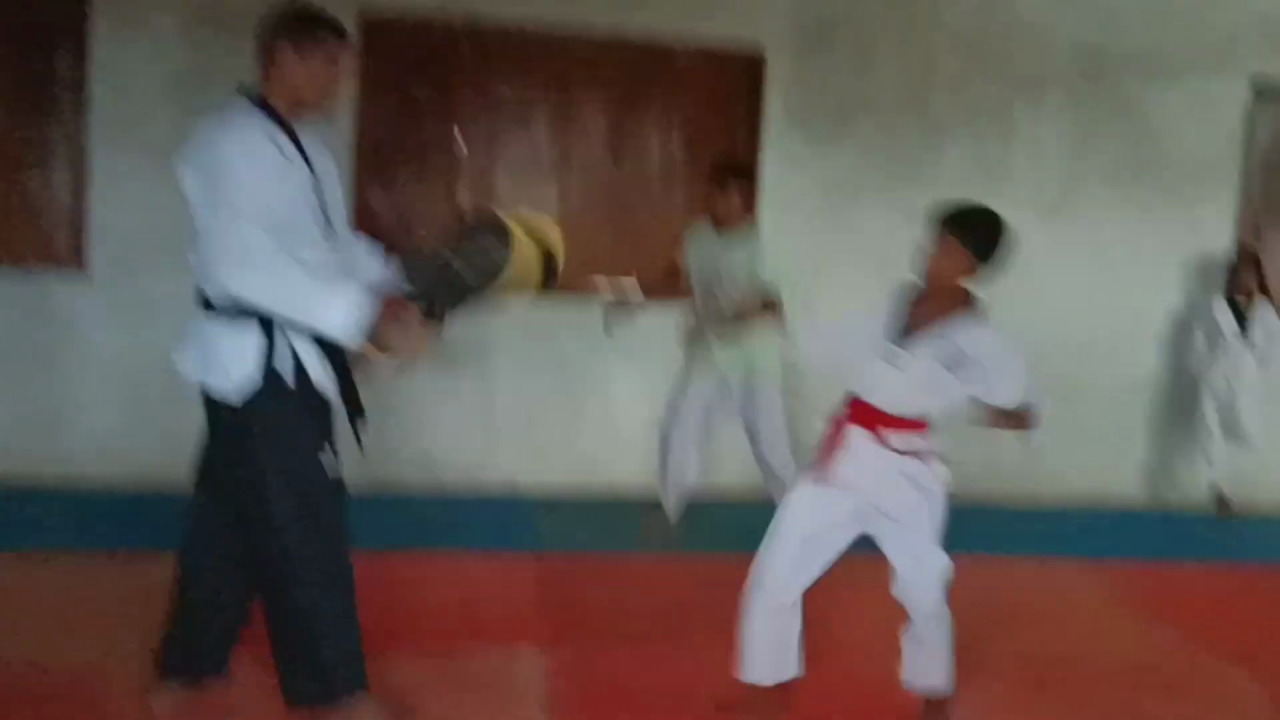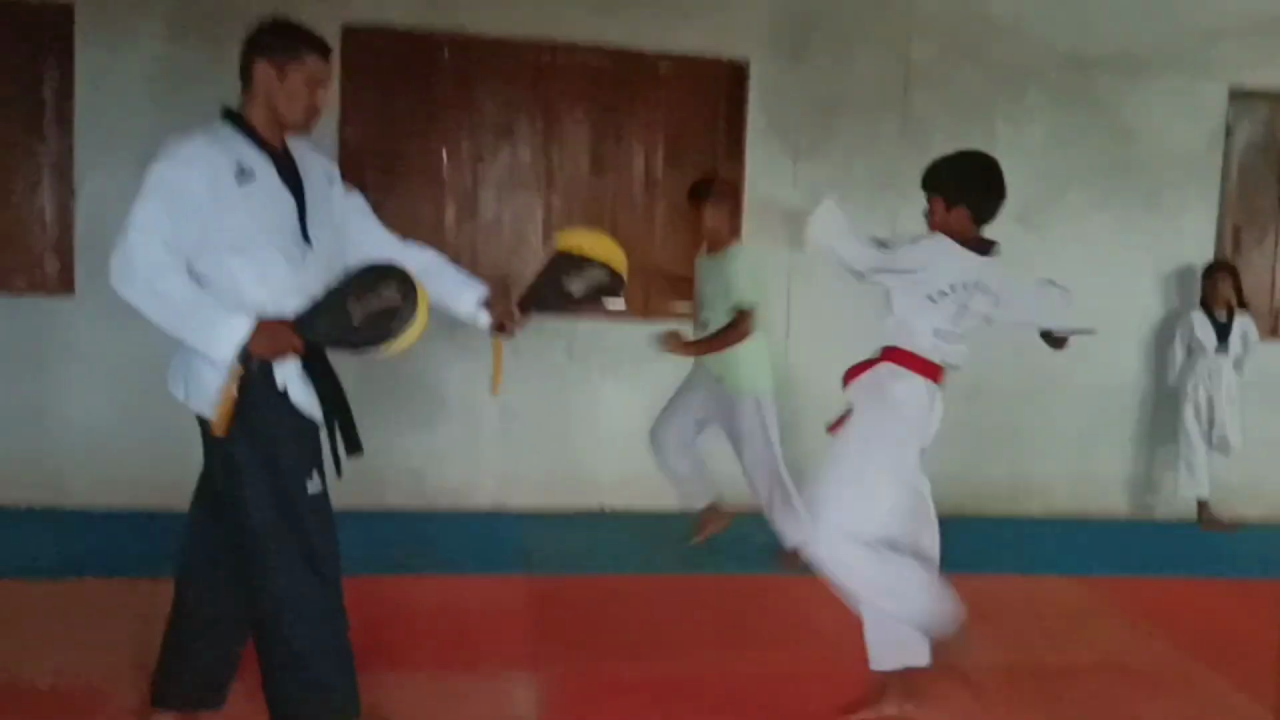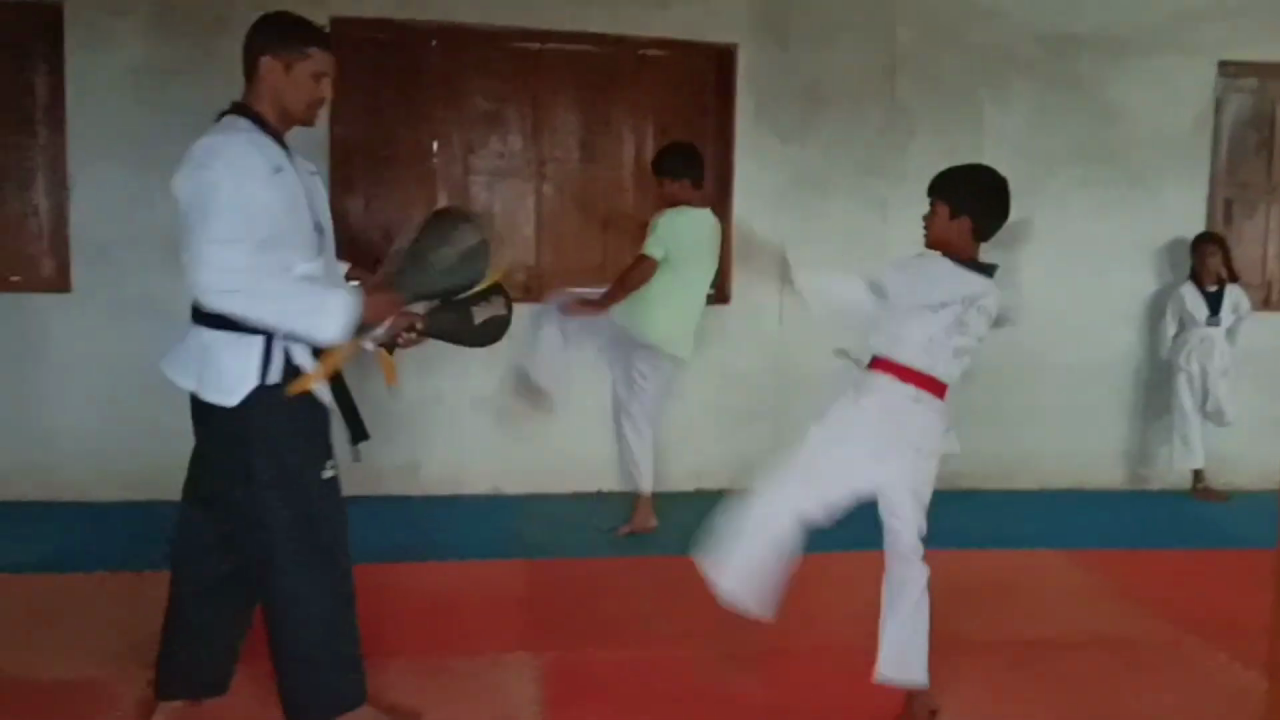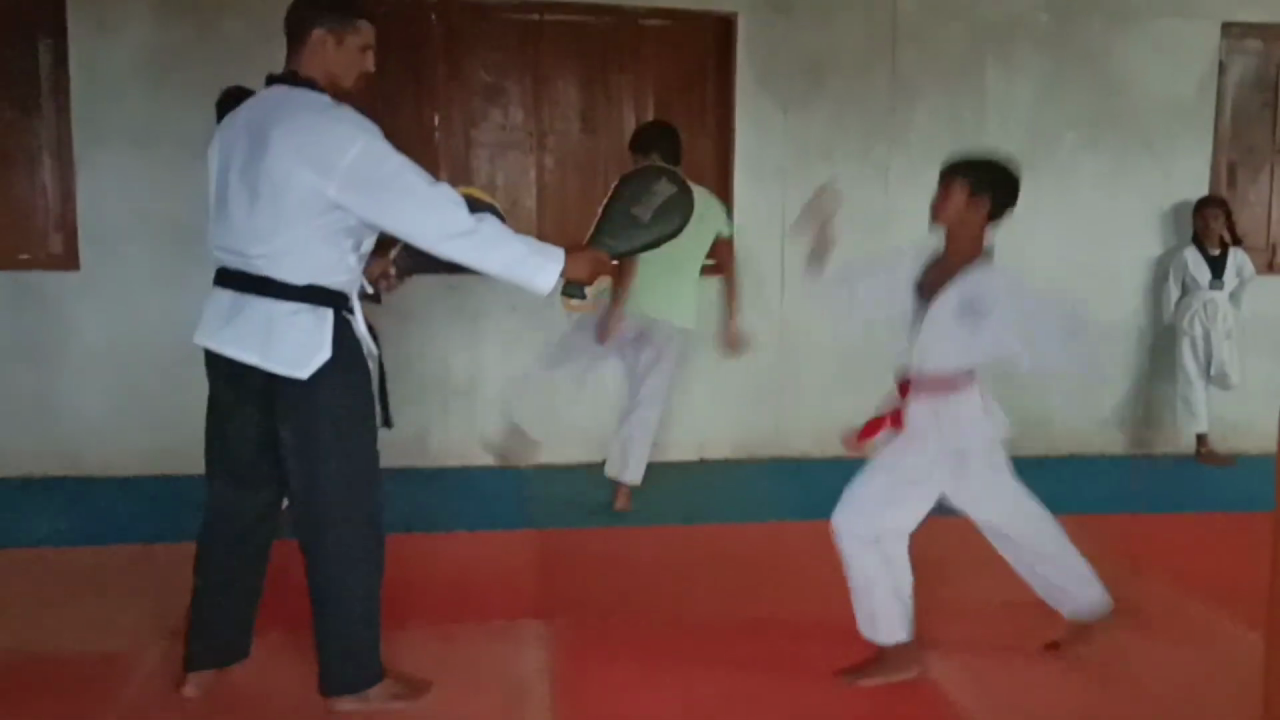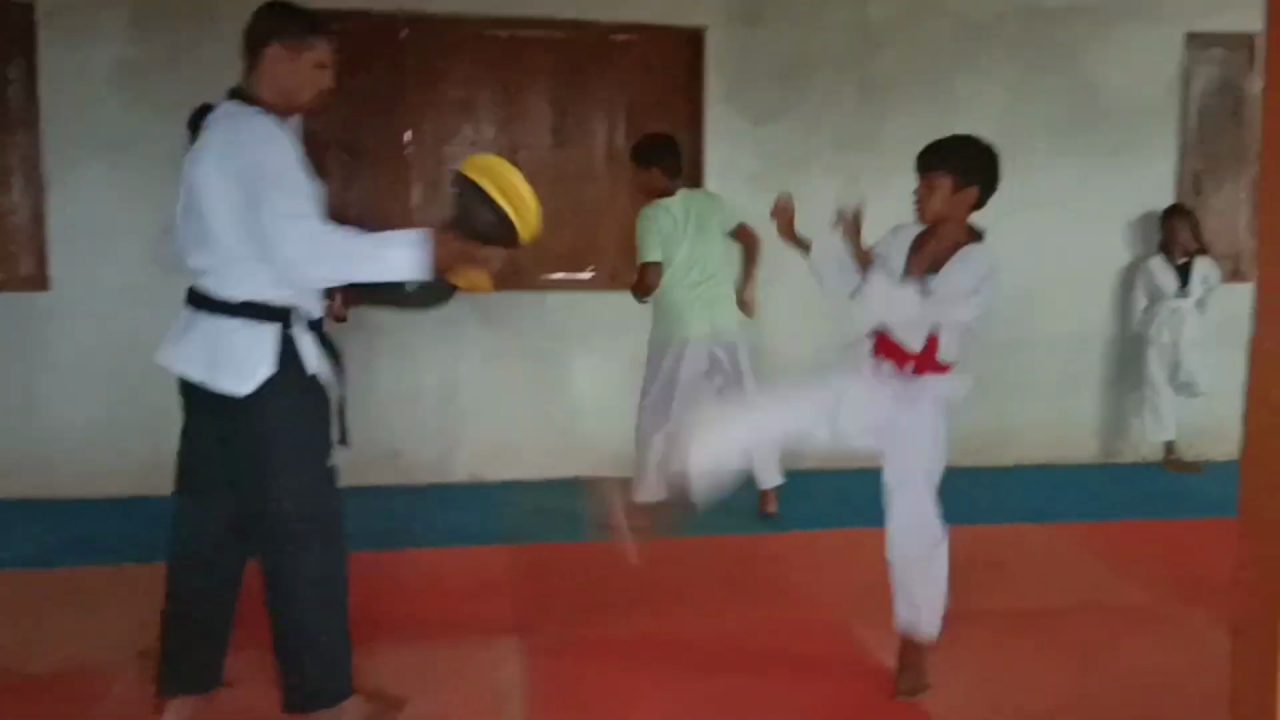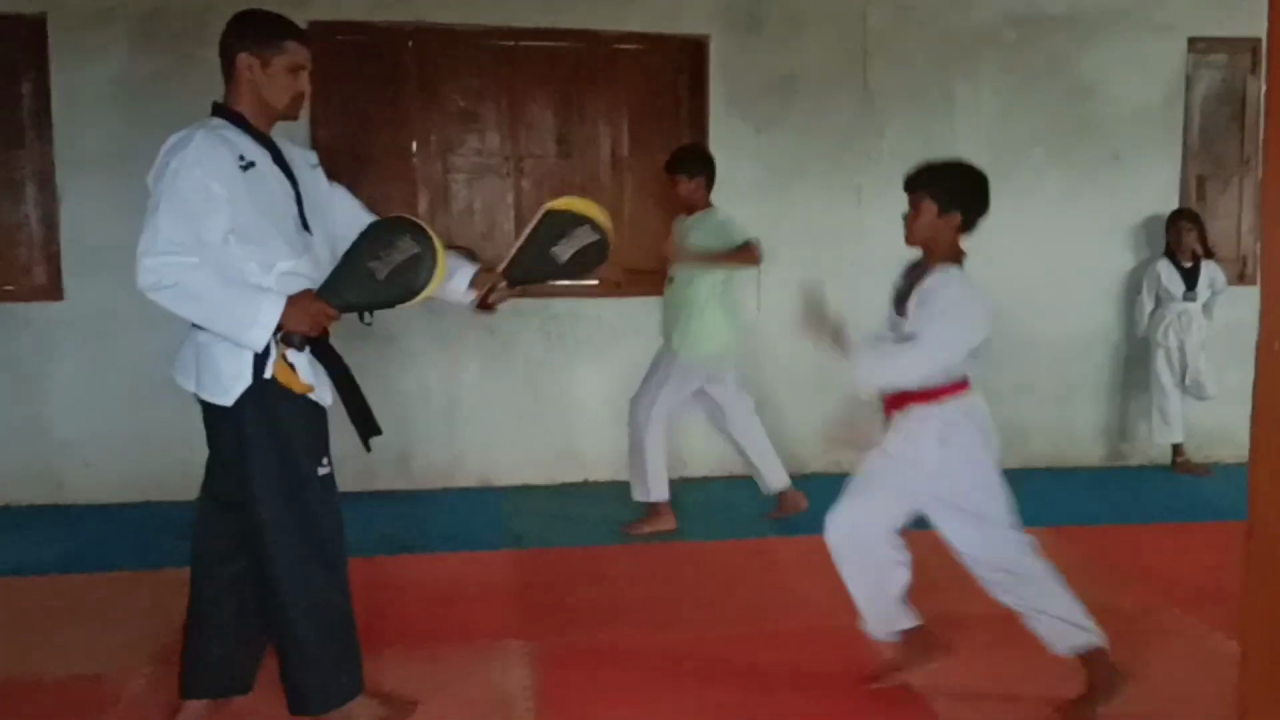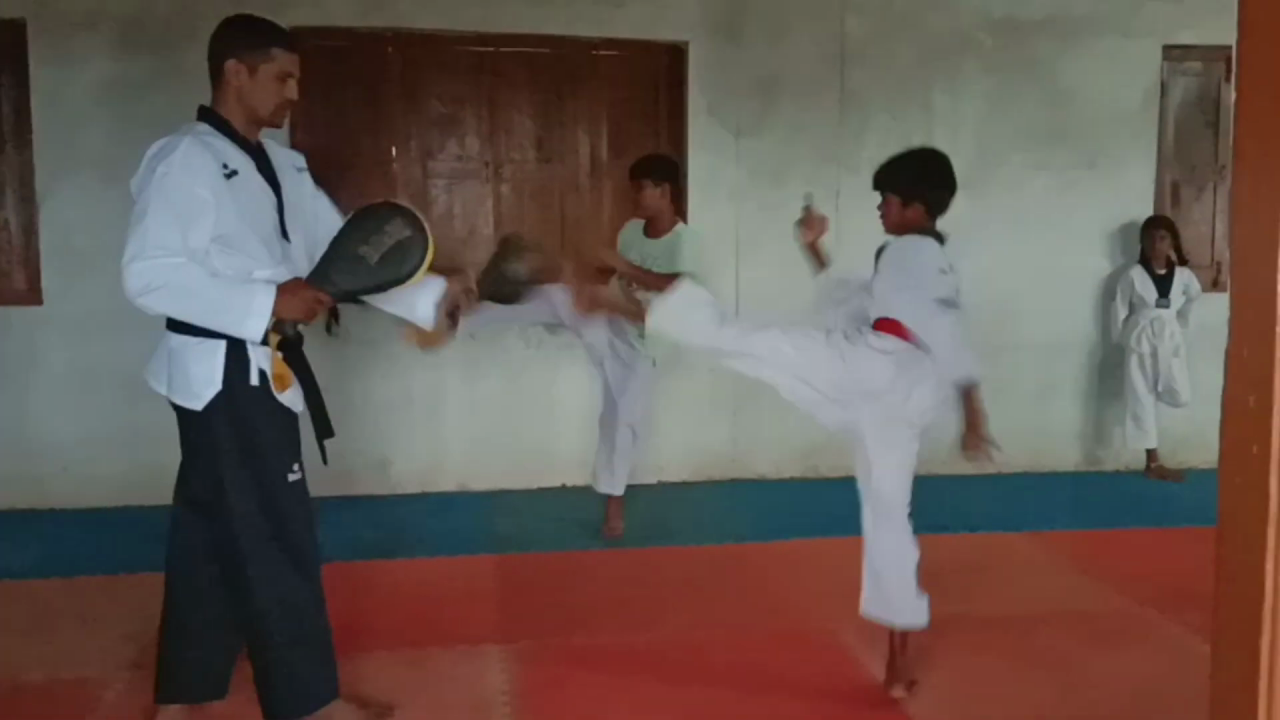
dt=0.4s
person 1, frame 1
left shoulder: (296, 148)
right shoulder: (240, 140)
left elbow: (335, 246)
right elbow: (243, 263)
left wrist: (398, 291)
right wrist: (357, 313)
left hip: (268, 358)
right hip: (263, 358)
left knee: (235, 515)
right knee: (306, 527)
person 1, frame 2
left shoulder: (315, 172)
right shoulder: (195, 161)
left elbow: (385, 250)
right elbow: (137, 267)
left wrist: (476, 299)
right wrist: (240, 333)
left hip: (286, 379)
right hip: (244, 384)
left knee: (228, 537)
right knee: (293, 547)
person 1, frame 3
left shoulder: (288, 160)
right shoulder: (231, 155)
left elbow: (306, 271)
right elbow: (221, 277)
left wrist: (370, 321)
right wrist: (350, 308)
left hip: (231, 367)
right hip: (256, 371)
left knee: (224, 523)
right knee: (306, 536)
person 1, frame 4
left shoulder: (240, 122)
right shoulder: (334, 132)
right elbow: (441, 219)
left wrist: (342, 268)
right wrist: (557, 263)
left hip: (238, 327)
right hip: (306, 339)
left knee: (239, 496)
right knee: (341, 511)
left ankle: (207, 657)
right ankle: (353, 676)
person 1, frame 5
left shoulder: (220, 132)
right shoulder: (262, 139)
right elbow: (302, 249)
left wrist: (313, 298)
right wrist: (422, 251)
left hip: (214, 347)
right hip: (262, 356)
left knee: (211, 517)
right knee: (302, 526)
person 1, frame 6
left shoulder: (293, 162)
right shoulder: (198, 155)
left elbow: (369, 239)
right elbow: (163, 270)
left wrist: (465, 279)
right wrist: (274, 311)
left hip: (280, 367)
right hip: (252, 369)
left knee: (236, 525)
right knee: (302, 531)
person 1, frame 7
left shoulder: (273, 164)
right shoulder: (183, 160)
right elbow: (148, 275)
left wrist: (430, 296)
right wrist: (265, 303)
left hip: (242, 374)
right hip: (227, 375)
left knee: (213, 528)
right knee: (276, 535)
person 2, frame 1
left shoulder: (980, 341)
right shoulder: (902, 302)
left elbow: (1018, 409)
right elbow: (849, 344)
left wrist: (1005, 415)
left hip: (904, 467)
right hip: (847, 451)
left knee: (924, 588)
right knee: (777, 570)
person 2, frame 2
left shoulder: (934, 254)
right shoulder: (995, 273)
left elbow: (857, 253)
right elbow: (1052, 310)
left wrist: (827, 217)
right wrist: (1055, 331)
left hip: (891, 395)
right hip: (917, 406)
left knee: (835, 537)
right knee: (901, 543)
left ankle: (933, 610)
person 2, frame 3
left shoulder: (924, 269)
right shoulder: (988, 288)
left elbow: (847, 291)
left wrist: (791, 271)
left hip: (878, 412)
right hip: (925, 422)
left knee: (778, 498)
right knee: (904, 551)
left ankle: (742, 589)
person 2, frame 4
left shoulder: (996, 288)
right shoulder: (926, 267)
left elbow: (1057, 341)
right elbow: (873, 300)
right wrist: (825, 261)
left hip: (949, 424)
right hip: (925, 417)
left knee: (861, 523)
right knee: (1015, 519)
left ankle: (897, 649)
right ankle: (1086, 610)
person 2, frame 5
left shoulder: (978, 267)
right shoulder: (906, 239)
left elbow: (910, 312)
right elbow: (848, 285)
left wrist: (861, 252)
right wrist: (792, 236)
left hip: (919, 399)
right hip: (871, 380)
left knee: (914, 519)
right knee: (772, 413)
left ankle: (914, 644)
person 2, frame 6
left shoulder: (952, 290)
right shoulder: (917, 274)
left elbow: (906, 366)
left wrist: (841, 342)
left hip: (946, 435)
right hip: (913, 432)
left knee: (997, 552)
right knee: (851, 528)
left ankle: (1097, 664)
right ankle: (909, 638)
person 2, frame 7
left shoulder: (910, 250)
right shoulder: (940, 264)
left elbow: (947, 325)
right elbow: (860, 301)
left wrist: (972, 412)
right wrist: (816, 250)
left hip: (873, 365)
right hip: (909, 384)
left knee: (737, 339)
right knee: (888, 523)
right ankle: (898, 660)
person 3, frame 1
left shoulder: (757, 247)
right shoulder: (698, 236)
left elbow: (773, 307)
right elbow: (683, 280)
left wrist: (725, 325)
left hip: (755, 360)
right hip: (708, 357)
left knee: (771, 443)
right knee: (678, 429)
right ankle: (671, 510)
person 3, frame 2
left shoulder: (735, 263)
right shoulder: (710, 254)
left elbow: (745, 325)
left wrist: (693, 348)
left hip: (742, 378)
right hip: (710, 374)
left knee: (761, 462)
right knee: (667, 434)
left ankle: (800, 540)
right ankle: (712, 509)
person 3, frame 3
left shoulder: (670, 220)
right shoulder: (712, 225)
left elbow: (643, 270)
left wrist: (598, 305)
left hip: (638, 319)
right hip: (675, 341)
left knee: (556, 316)
right knee: (636, 418)
left ankle: (537, 380)
right ankle: (643, 509)
person 3, frame 4
right shoulder: (710, 202)
left elbow: (632, 253)
right elbow: (726, 263)
left wrist: (615, 309)
right wrist: (730, 322)
left hip: (633, 308)
right hip: (676, 319)
left knee: (553, 362)
right knee: (648, 402)
left ankle: (520, 439)
right ankle: (623, 490)
person 3, frame 5
left shoulder: (651, 216)
right shoulder: (710, 201)
left elbow: (649, 280)
right elbow: (750, 241)
left wrist: (638, 291)
right wrist: (744, 290)
left hip: (679, 331)
right hip: (725, 324)
left knee: (656, 416)
left ankle: (645, 500)
right ankle: (768, 494)
person 3, frame 6
left shoulder: (713, 222)
right shoulder: (686, 224)
left elbow: (751, 254)
left wrist: (691, 258)
left hip: (695, 341)
right hip: (696, 336)
left knee: (645, 413)
right knee: (739, 419)
left ankle: (660, 510)
right ankle: (788, 494)
person 3, frame 7
left shoulder: (684, 242)
right shoulder: (632, 229)
left wrist: (623, 267)
left hip: (640, 342)
right hip: (611, 318)
left knee: (624, 422)
right knee: (572, 302)
left ankle: (613, 502)
person 4, frame 1
right shoulder: (1215, 307)
right elbow: (1199, 342)
right wrist: (1203, 371)
left hip: (1245, 378)
right hip: (1218, 377)
left knee: (1246, 434)
right knee: (1213, 434)
right ankle: (1221, 497)
person 4, frame 2
left shoulder: (1242, 320)
right shoulder: (1193, 319)
left elbow: (1251, 348)
right elbow: (1177, 355)
left wrist: (1233, 373)
right wrist: (1180, 385)
left hip: (1225, 389)
right hip: (1197, 388)
left knee: (1228, 445)
right knee: (1195, 446)
right ankle: (1204, 509)
person 4, frame 3
left shoulder: (1233, 292)
right shoulder: (1184, 292)
left elbow: (1243, 318)
right elbow: (1169, 328)
left wrist: (1226, 345)
right wrist: (1171, 358)
left hip: (1218, 360)
right hip: (1189, 360)
left knee: (1223, 416)
right knee: (1189, 418)
right ankle: (1199, 481)
person 4, frame 4
left shoulder: (1237, 256)
right shoulder: (1186, 256)
left elbow: (1247, 280)
right elbow: (1172, 292)
left wrist: (1231, 309)
right wrist: (1173, 324)
left hip: (1222, 324)
right hip: (1193, 324)
left knee: (1228, 380)
right knee: (1193, 382)
right ankle: (1203, 445)
person 4, frame 5
left shoulder: (1202, 265)
right shoulder: (1152, 265)
left elbow: (1211, 288)
right elbow: (1139, 300)
left wrist: (1196, 315)
right wrist: (1142, 330)
left hip: (1189, 332)
right hip: (1160, 332)
left knee: (1194, 387)
right knee: (1160, 389)
right ankle: (1171, 452)
person 4, frame 6
left shoulder: (1209, 268)
right shoulder: (1159, 269)
left elbow: (1218, 291)
right elbow: (1145, 304)
left wrist: (1202, 319)
right wrist: (1147, 333)
left hip: (1196, 335)
right hip: (1167, 335)
left knee: (1204, 390)
right knee: (1168, 393)
right ankle: (1179, 456)
person 4, frame 7
left shoulder: (1183, 275)
right shoulder: (1133, 275)
left elbow: (1193, 297)
right elbow: (1119, 310)
left wrist: (1178, 326)
right wrist: (1122, 340)
left hip: (1170, 342)
right hip: (1141, 342)
left knee: (1178, 397)
right knee: (1141, 398)
right ankle: (1153, 461)
